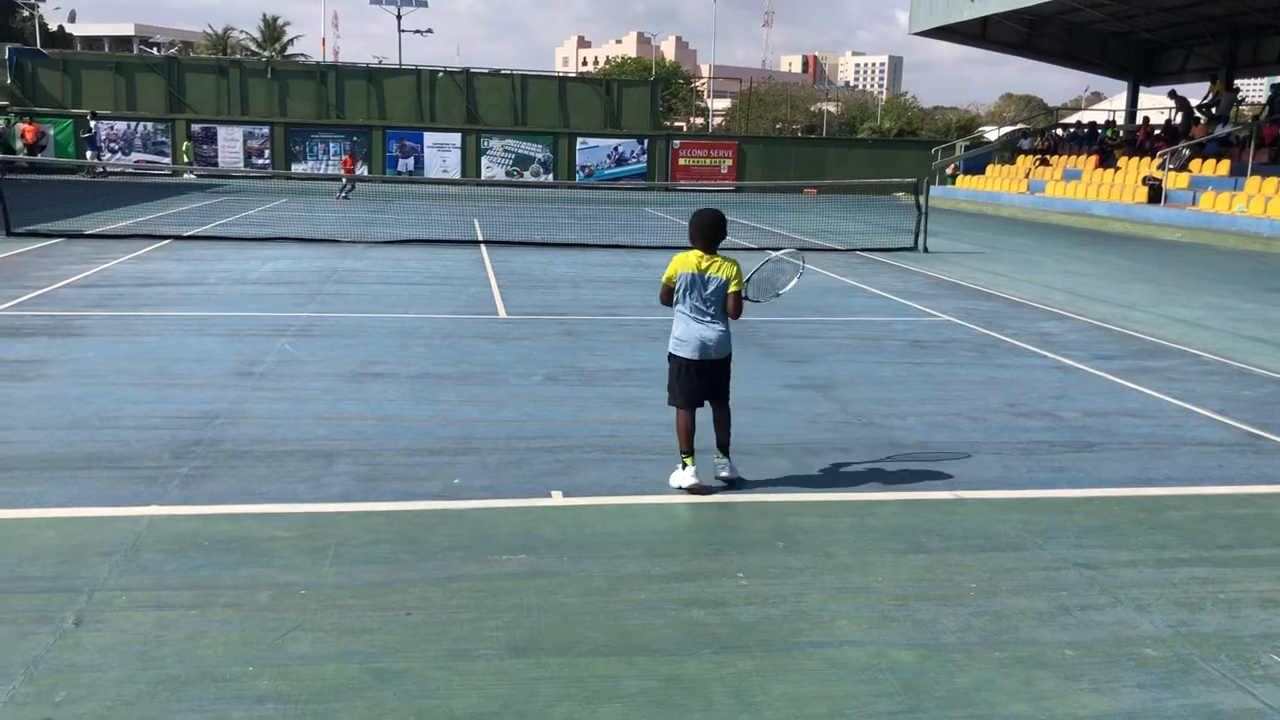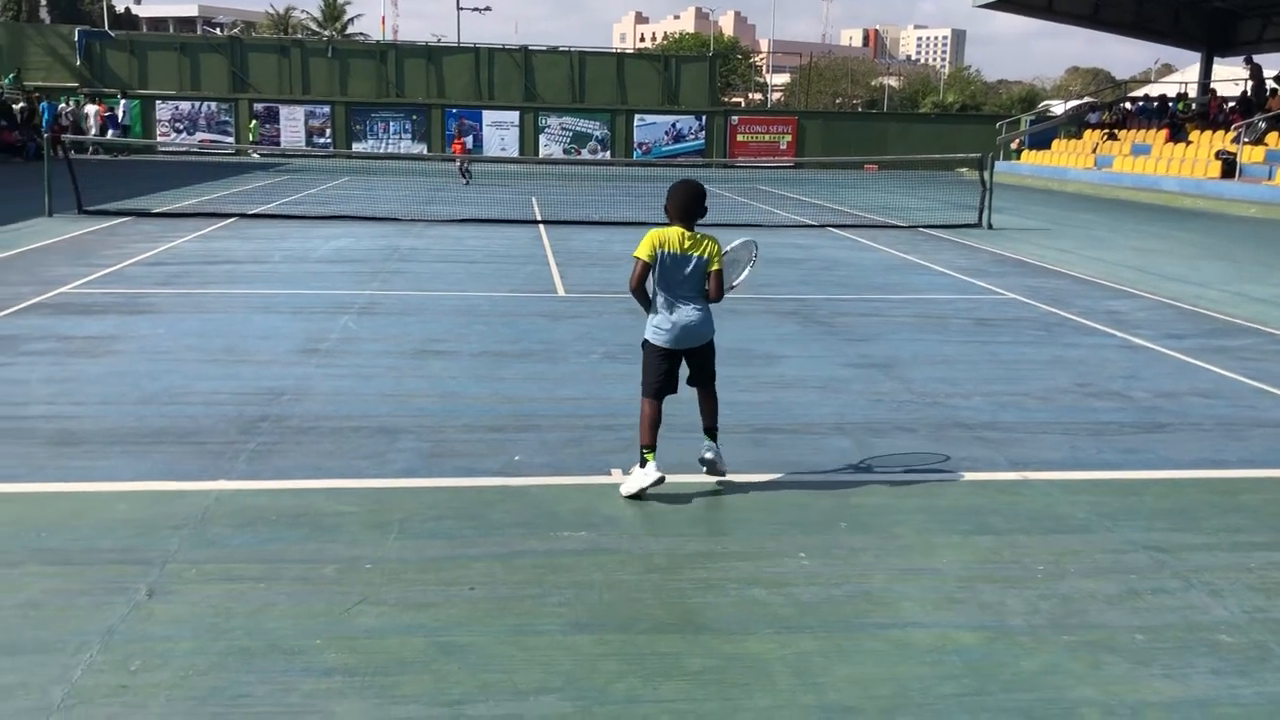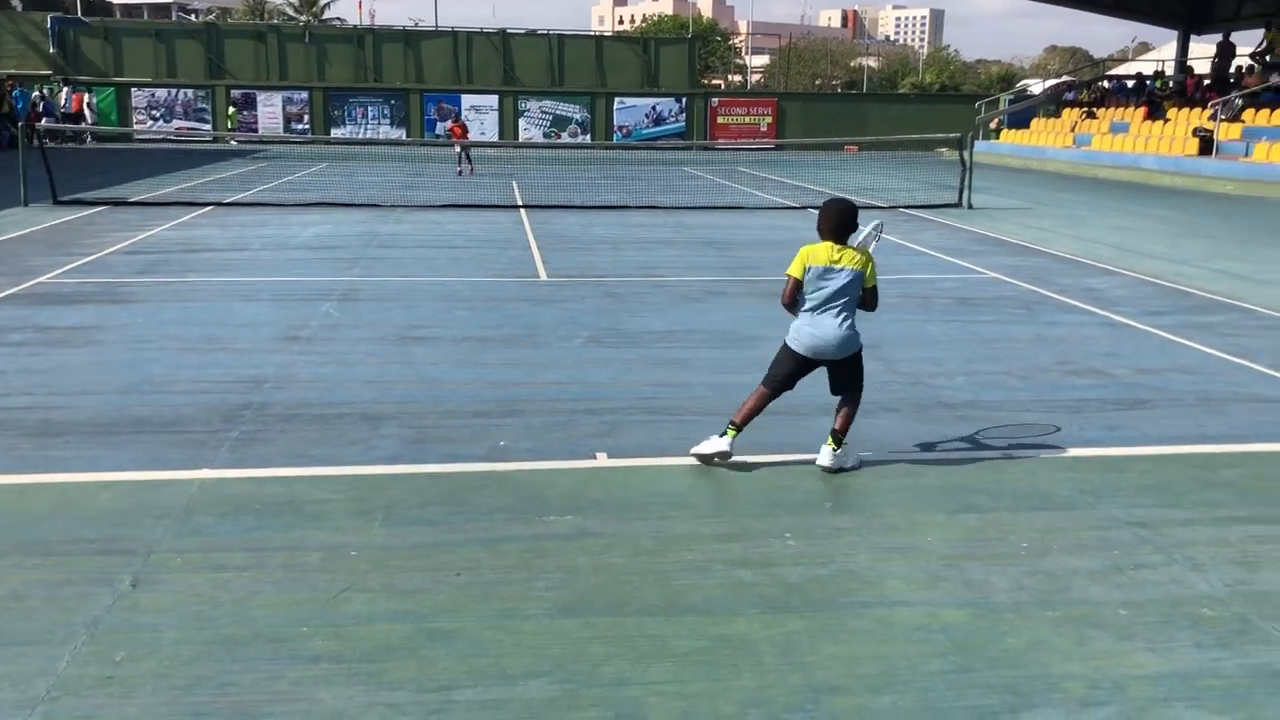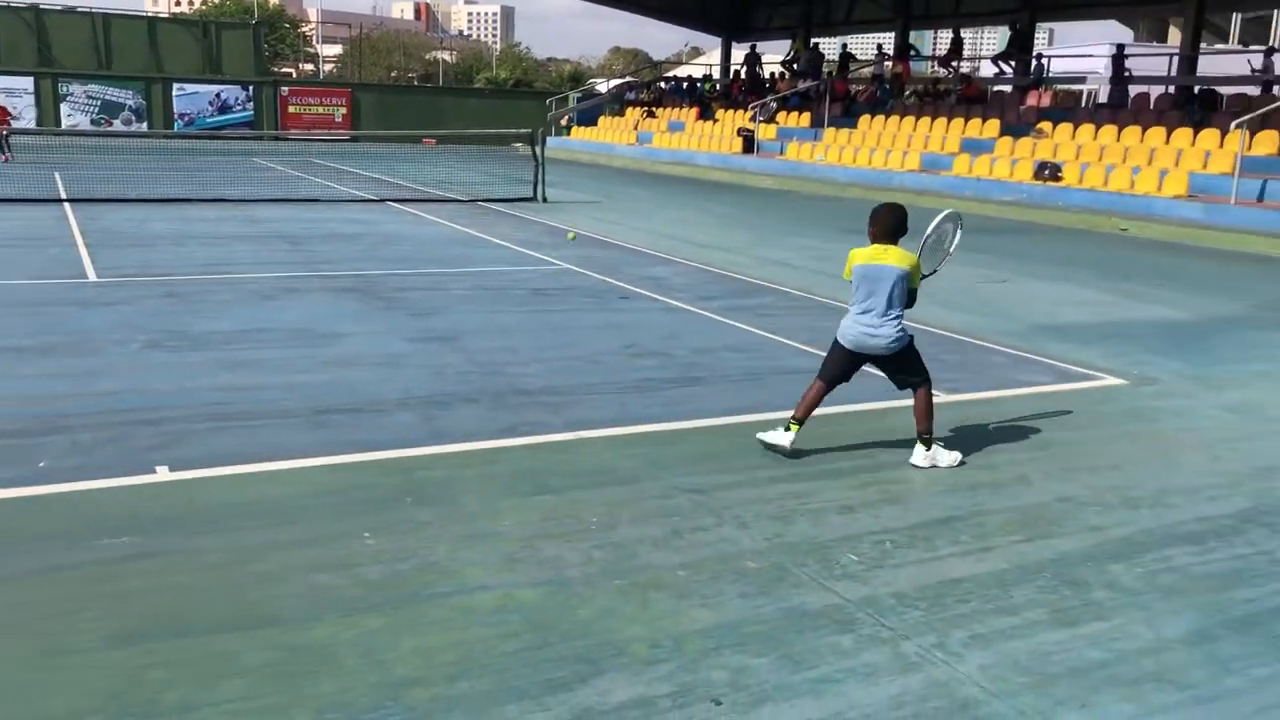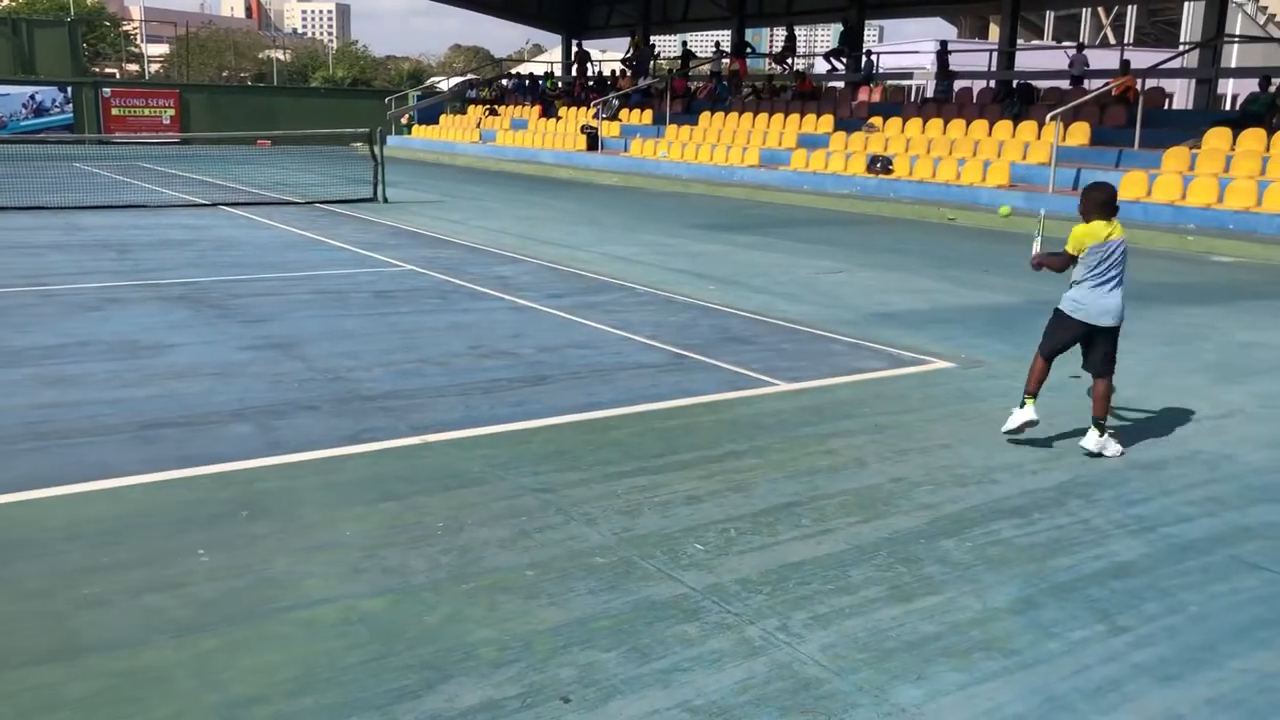
dt=1s
person 1, frame 1
left shoulder: (679, 262)
right shoulder: (731, 268)
left elbow: (665, 299)
right elbow: (735, 312)
left hip: (685, 345)
right hip: (718, 347)
left knee: (683, 406)
right knee: (720, 403)
left ankle: (688, 468)
right ankle: (724, 460)
person 1, frame 2
left shoulder: (655, 239)
right shoulder: (710, 246)
left elbow: (635, 284)
right elbow: (715, 294)
left wrist: (652, 305)
left hip: (662, 332)
right hip: (699, 332)
left knee: (651, 397)
right knee: (705, 386)
left ankle: (648, 465)
right ankle: (710, 445)
person 1, frame 3
left shoulder: (806, 254)
right shoulder: (863, 260)
left elbow: (786, 300)
right elbow: (870, 304)
left hip: (802, 339)
right hip: (842, 343)
left knee: (768, 389)
right knee: (851, 392)
left ankle: (725, 438)
right ankle: (833, 449)
person 1, frame 4
left shoulder: (857, 256)
right shoulder: (910, 261)
right elbow: (909, 301)
left hip: (853, 335)
right hip: (892, 340)
left knee: (823, 382)
right knee: (921, 386)
left ankle: (788, 432)
right ankle: (925, 449)
person 1, frame 5
left shoulder: (1083, 231)
right shoulder: (1118, 230)
left elbow: (1060, 264)
left wrist: (1041, 261)
right wrist: (1049, 258)
left hip: (1077, 308)
right hip: (1109, 313)
left knee: (1044, 354)
right knee: (1102, 372)
left ankle: (1026, 407)
right ankle: (1098, 434)
